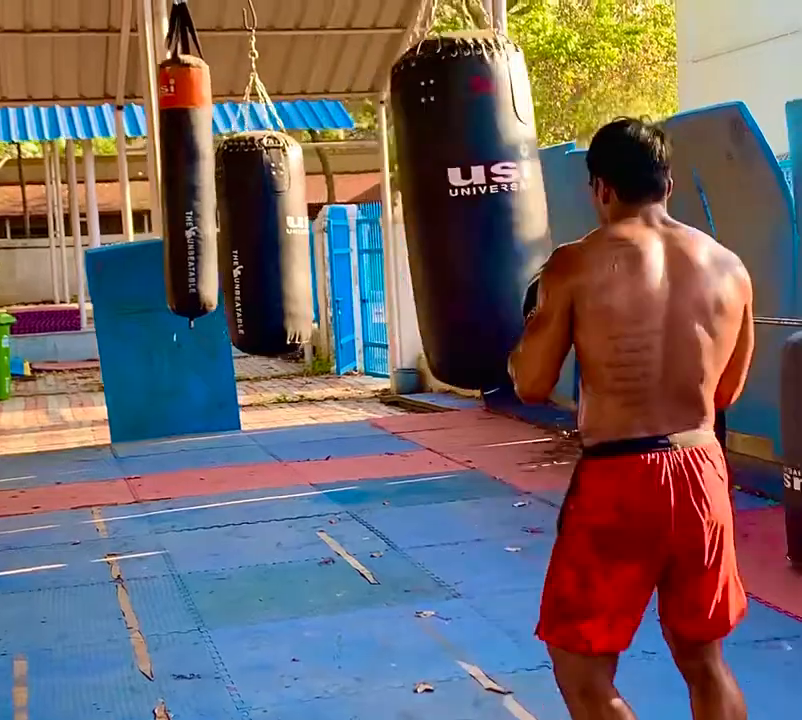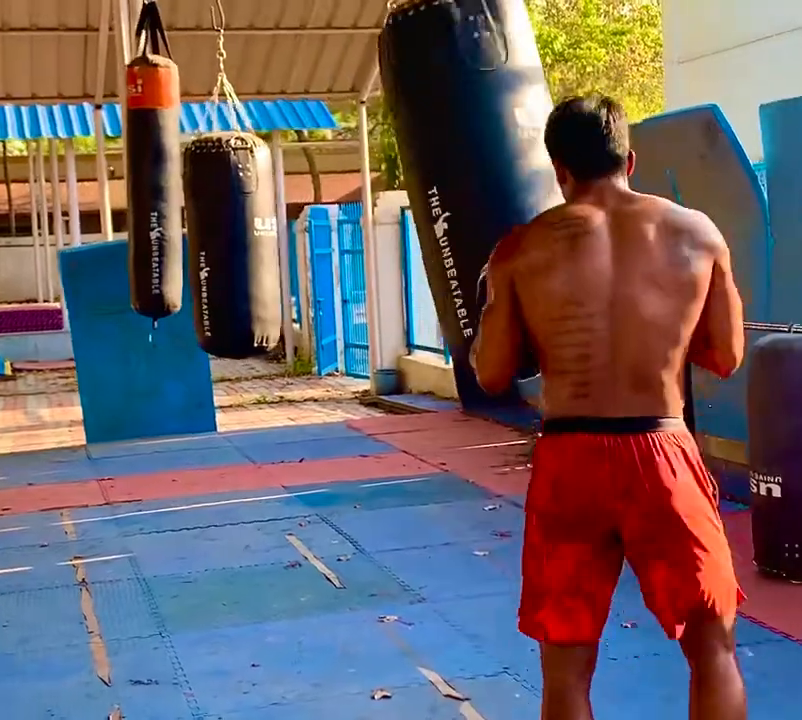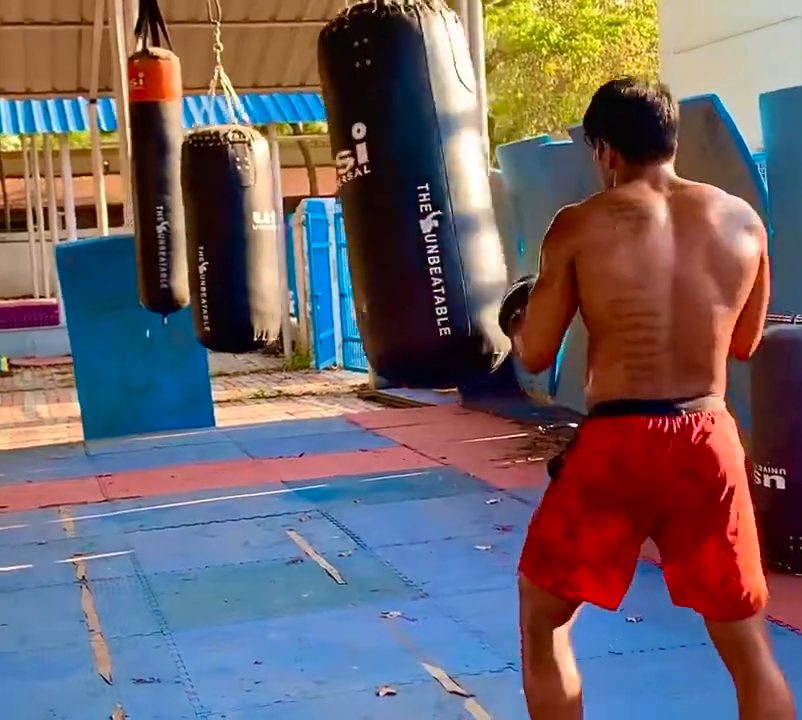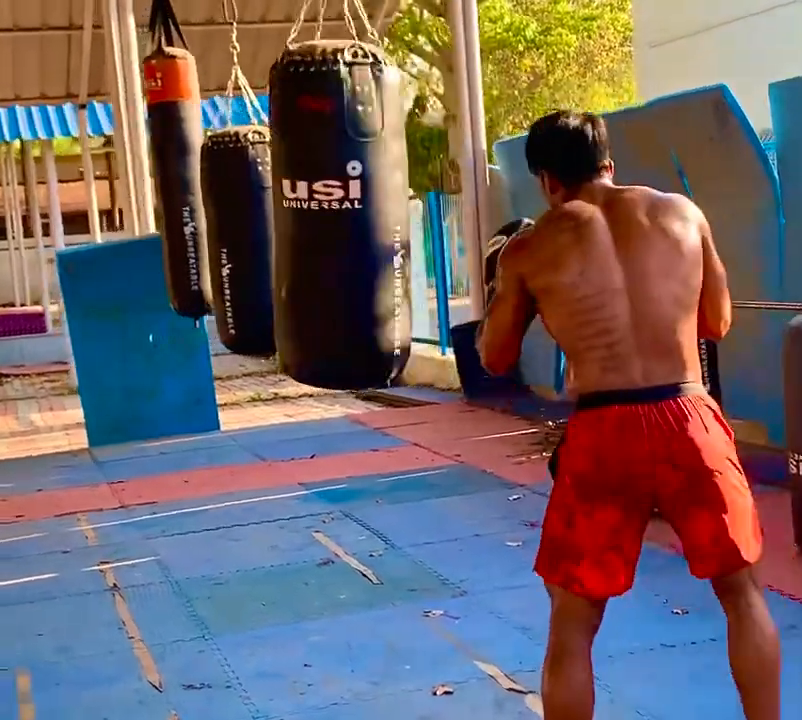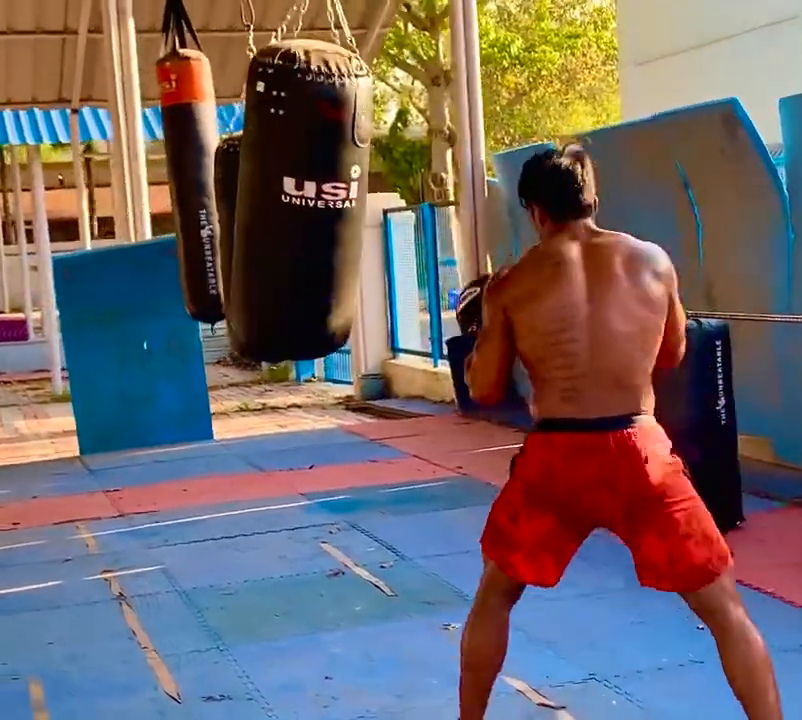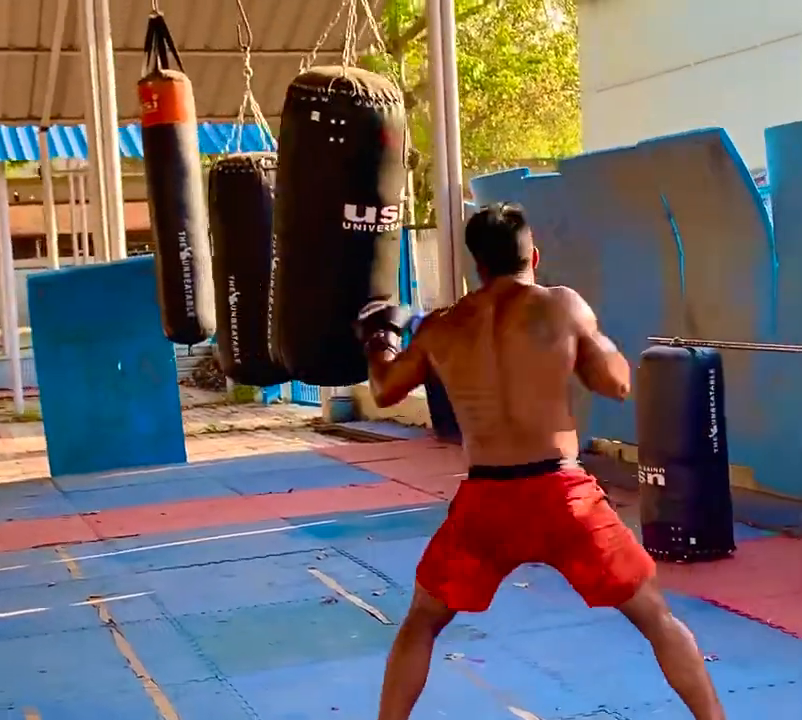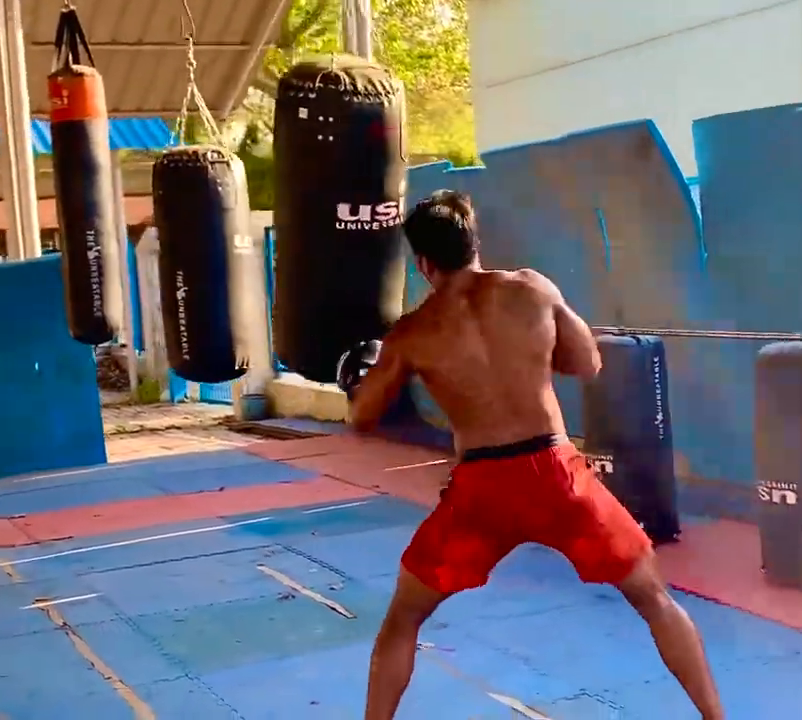
dt=0.5s
person 1, frame 1
left shoulder: (573, 266)
right shoulder: (728, 266)
left elbow: (531, 386)
right elbow: (727, 390)
left wrist: (536, 321)
left hip: (616, 481)
right hip: (699, 475)
right knee: (703, 659)
person 1, frame 2
left shoulder: (522, 249)
right shoulder: (694, 233)
left elbow: (491, 375)
right elbow: (727, 355)
left hip: (569, 462)
right hip: (662, 458)
right knee: (712, 646)
person 1, frame 3
left shoulder: (578, 225)
right shoulder: (743, 220)
left elbow: (536, 355)
right elbow: (744, 343)
left wrist: (521, 319)
left hip: (614, 447)
right hip: (707, 444)
left knee: (541, 620)
right knee: (747, 647)
person 1, frame 4
left shoulder: (530, 249)
right shoulder: (682, 213)
left elbow: (495, 360)
right elbow: (717, 322)
left wrist: (503, 279)
left hip: (604, 435)
right hip: (690, 424)
left knee: (572, 629)
right knee: (742, 595)
person 1, frame 5
left shoulder: (513, 283)
right shoulder: (654, 260)
left elbow: (484, 391)
right elbow: (672, 357)
left wrist: (479, 331)
left hip: (557, 457)
right hip: (639, 452)
left knee: (494, 596)
right knee: (724, 610)
person 1, frame 6
left shoulder: (437, 329)
right shoulder: (563, 306)
left elbow: (385, 393)
right elbow: (617, 383)
left wrist: (380, 337)
left hip: (486, 504)
right hip: (565, 497)
left knee: (421, 624)
right knee: (656, 617)
person 1, frame 7
left shoulder: (410, 334)
right shoulder: (532, 289)
left elbow: (362, 416)
right elbow: (589, 364)
left wrist: (356, 377)
left hip: (483, 487)
right hip: (558, 473)
left knee: (403, 615)
right knee: (652, 596)
